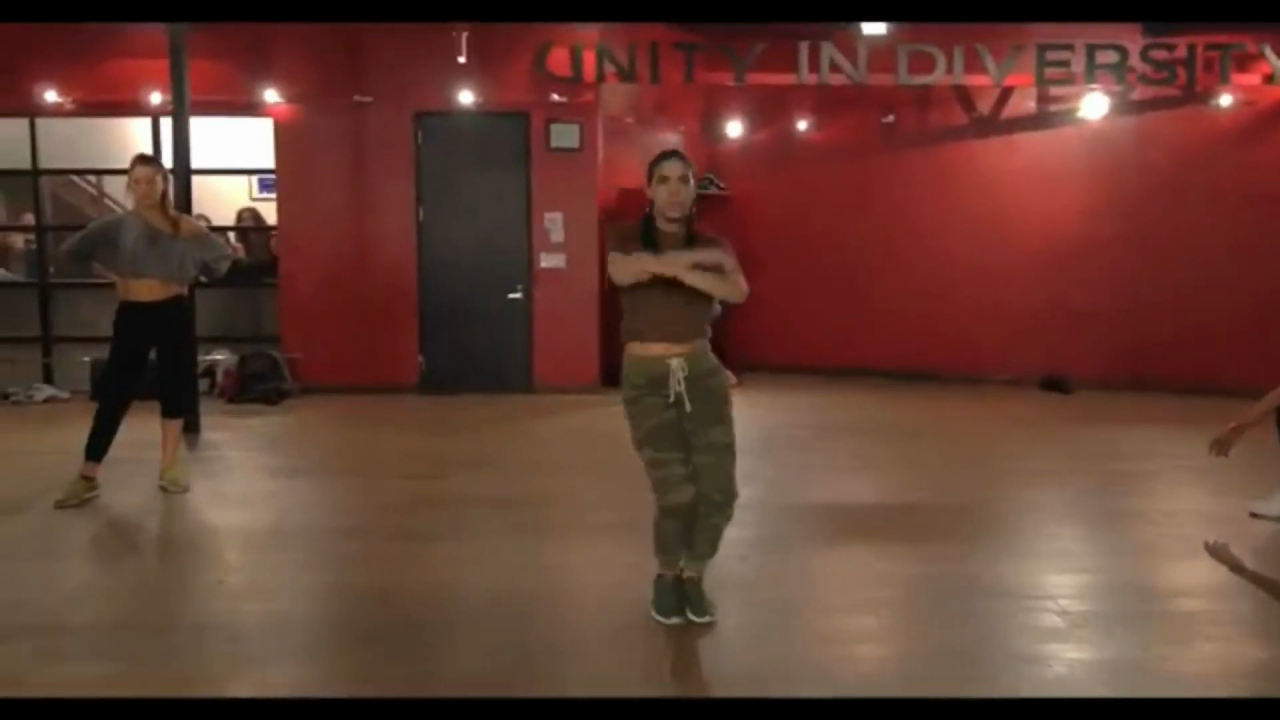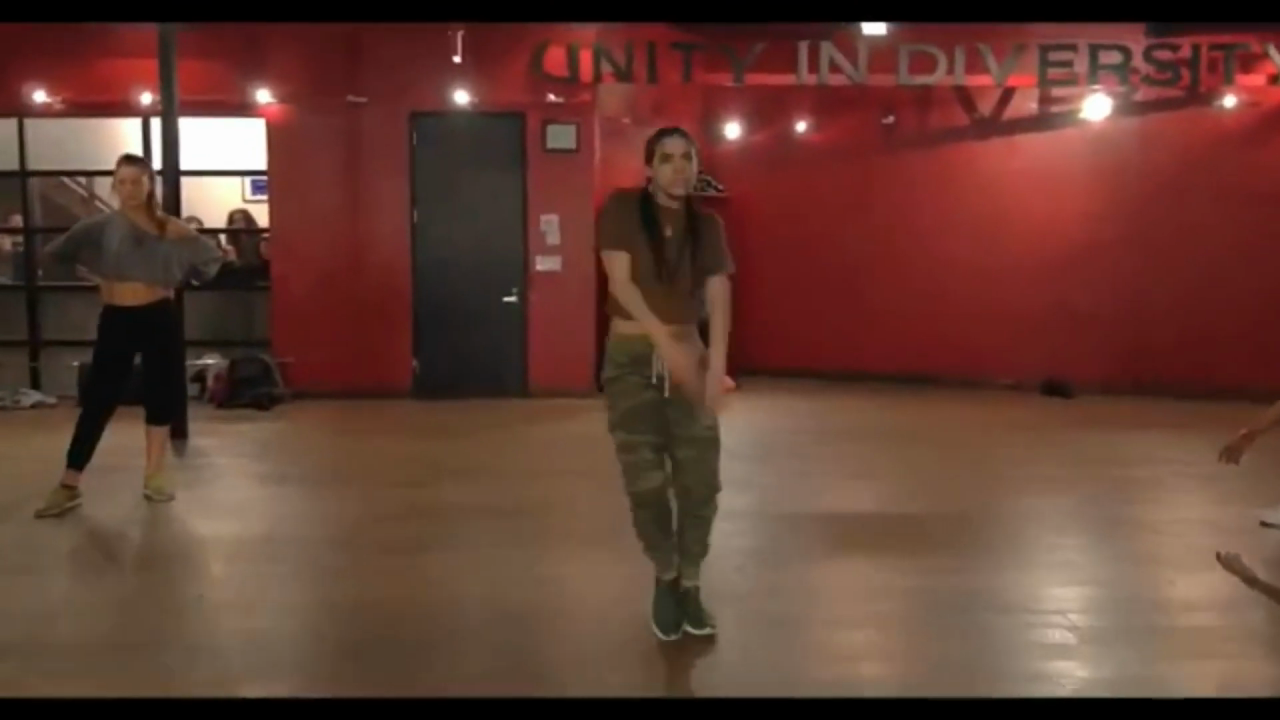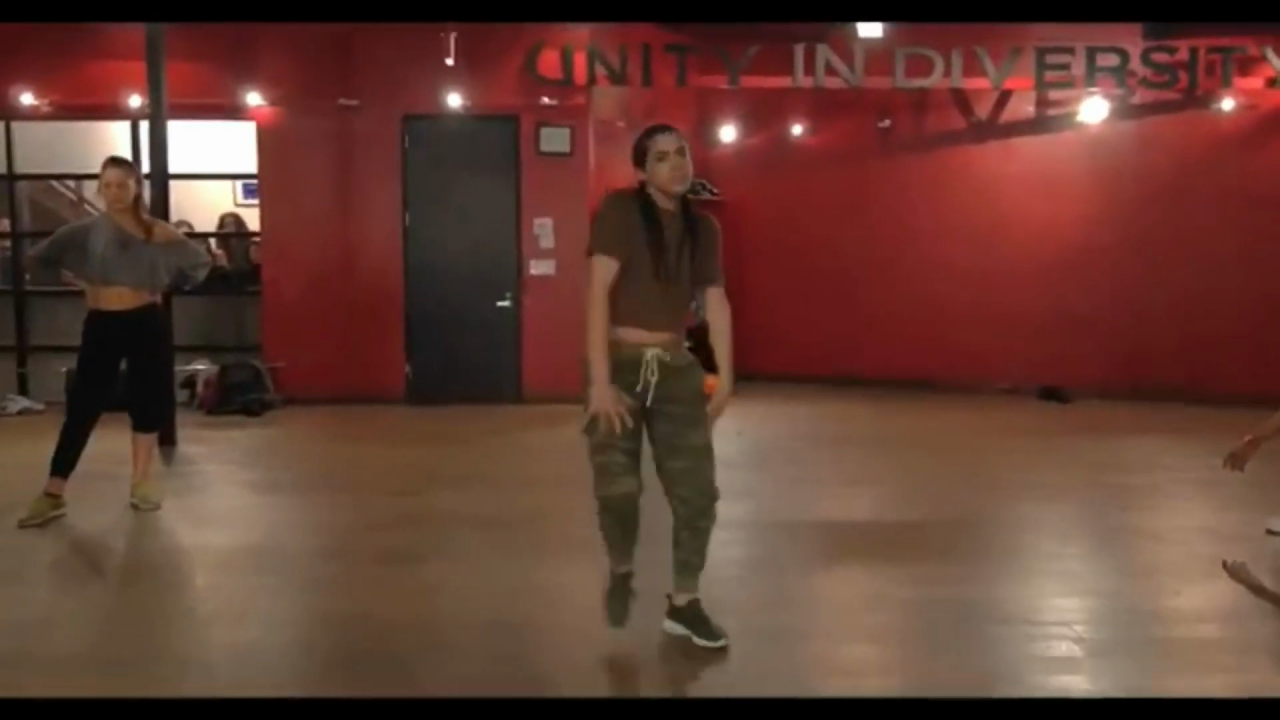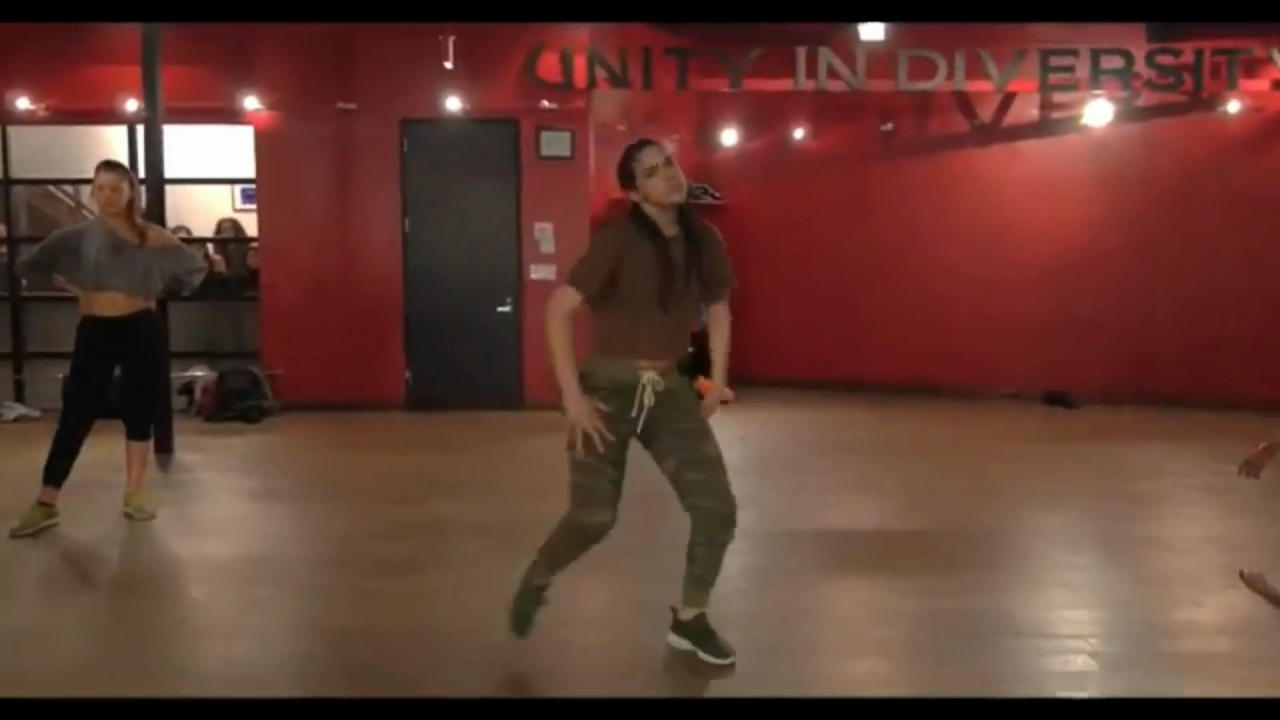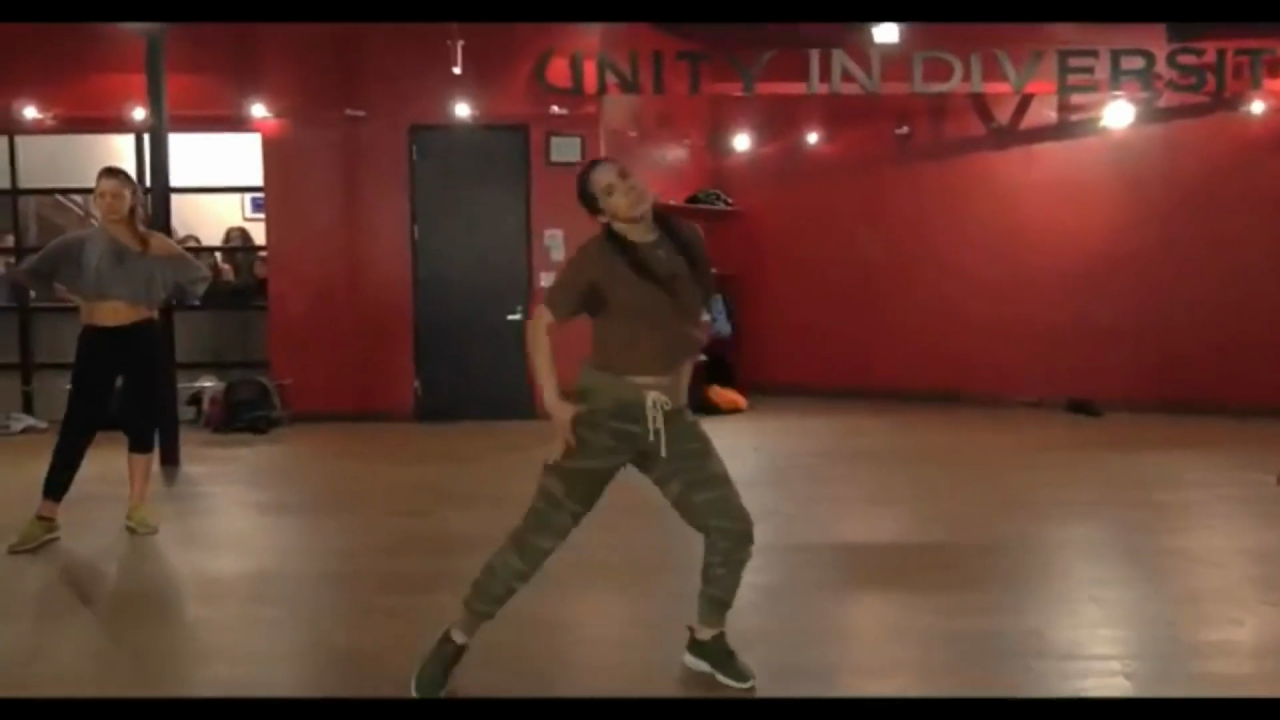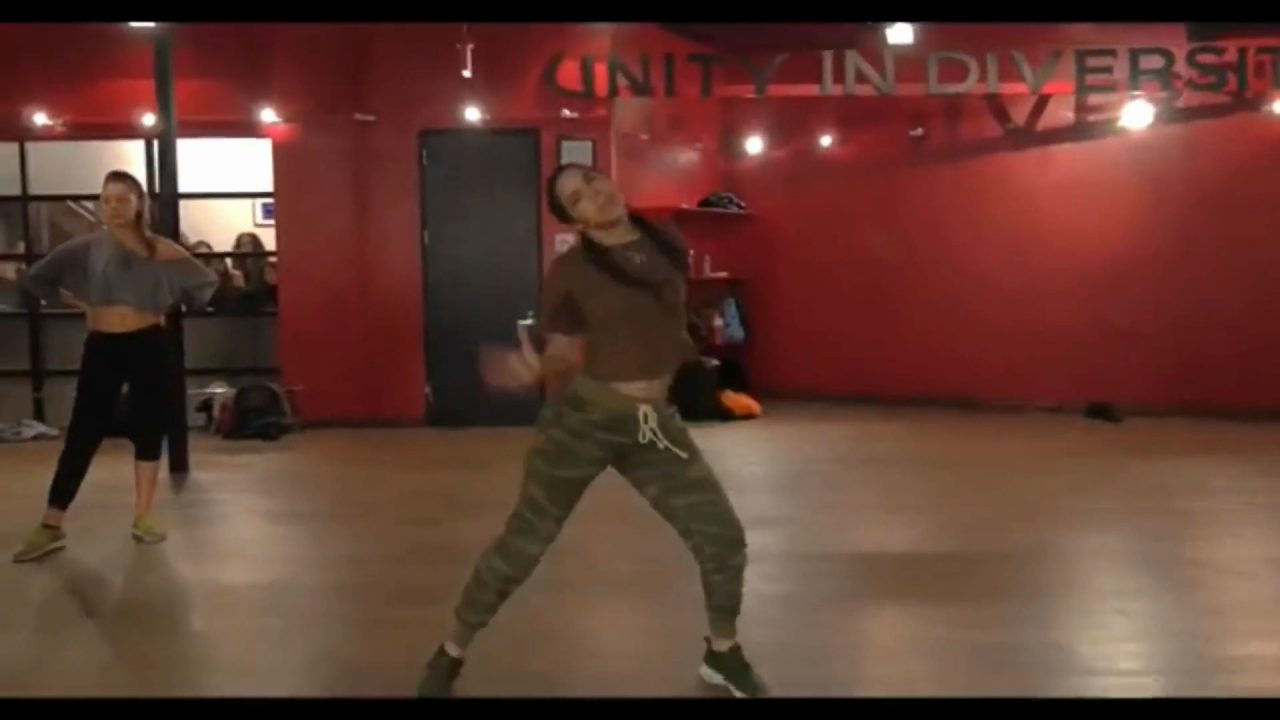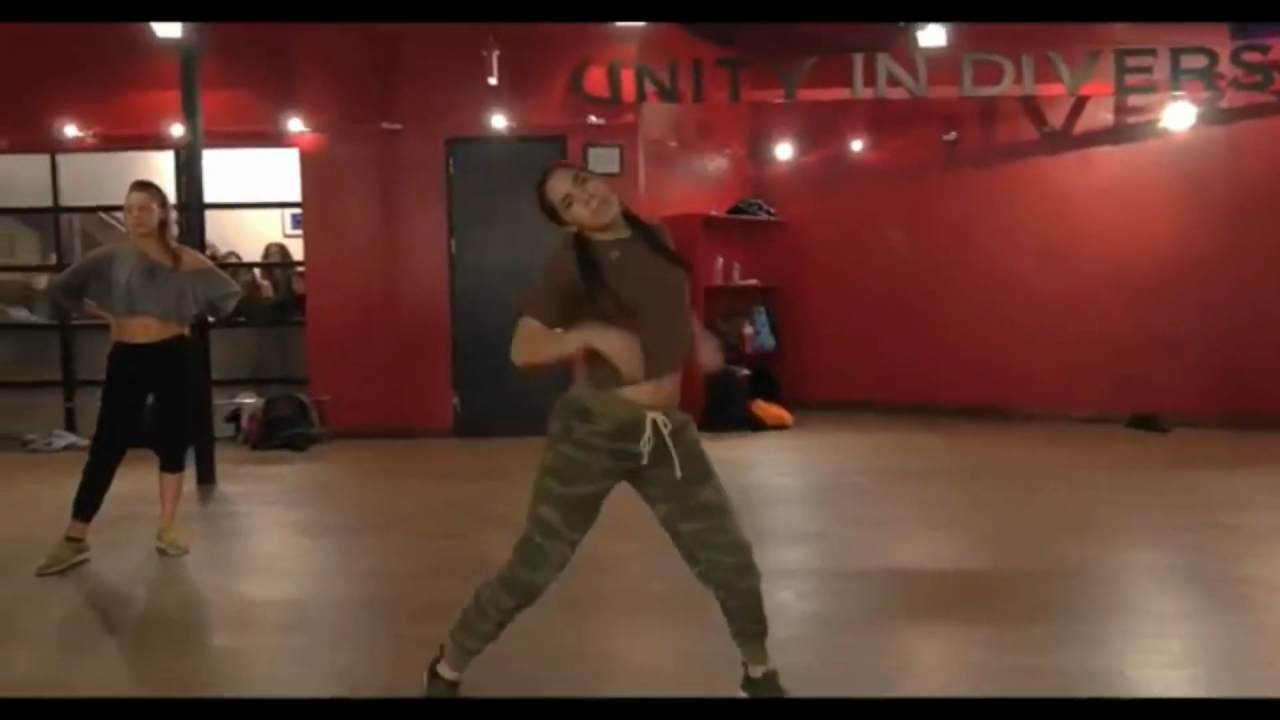
dt=0.1s
person 1, frame 1
left shoulder: (711, 245)
right shoulder: (628, 235)
left elbow: (737, 292)
right elbow: (622, 272)
left wrist: (678, 270)
right wrist: (693, 257)
left hip: (701, 374)
right hip: (647, 379)
left knee: (719, 493)
right knee: (676, 497)
left ankle: (691, 576)
right ankle: (666, 574)
person 1, frame 2
left shoulder: (707, 227)
right shoulder: (622, 209)
left elbow: (720, 298)
right elbow: (620, 280)
left wrist: (716, 367)
right wrist: (661, 338)
left hip: (689, 362)
right hip: (630, 362)
left knee: (700, 486)
right knee: (646, 486)
left ankle: (688, 585)
right ankle: (665, 578)
person 1, frame 3
left shoulder: (704, 227)
right shoulder: (618, 212)
left elbow: (717, 301)
right elbow: (598, 289)
left wrist: (724, 376)
right wrist: (599, 378)
left hip: (674, 365)
right hip: (619, 363)
left knee: (695, 494)
right knee: (617, 491)
left ankle: (684, 603)
right ankle: (621, 570)
person 1, frame 4
left shoulder: (705, 240)
right shoulder: (614, 238)
left elbow: (719, 312)
right elbow: (558, 310)
left wrist: (719, 381)
right wrist: (571, 395)
left hip: (668, 389)
right hip: (607, 386)
left knee: (717, 509)
right knee: (593, 519)
left ankle: (689, 619)
right ankle: (537, 580)
person 1, frame 5
left shoulder: (687, 239)
right shoulder: (594, 258)
right elbow: (541, 321)
right wrist: (551, 399)
left hip: (668, 414)
right hip: (604, 409)
left knee: (733, 529)
right knee: (539, 536)
left ankle: (705, 640)
right ankle: (457, 638)
person 1, frame 6
left shoulder: (665, 243)
right shoulder: (572, 269)
right elbow: (561, 351)
left wrist: (672, 345)
right wrist: (533, 371)
left hip: (655, 421)
right hip: (587, 414)
left knee: (723, 536)
right knee: (522, 544)
left ankle: (722, 650)
right ankle: (453, 651)
person 1, frame 7
left shoulder: (651, 241)
right shoulder: (568, 266)
right elbow: (523, 349)
left wrist: (699, 339)
right wrist: (593, 334)
left hip: (666, 430)
right hip: (594, 428)
left knee: (730, 562)
right knee: (530, 571)
person 2, frame 1
left shoulder: (184, 227)
right shoulder: (117, 224)
left elbow: (222, 254)
right elbow: (71, 251)
left wrist: (190, 277)
right wrist: (109, 274)
left hip: (173, 313)
right hip: (132, 315)
left knee: (176, 389)
right knee: (114, 394)
left ankle: (169, 468)
right ankle: (87, 477)
person 2, frame 2
left shoulder: (171, 229)
right shoulder: (102, 226)
left elbow: (211, 257)
right elbow: (55, 254)
left wrist: (177, 281)
right wrist: (94, 277)
left hip: (160, 317)
right hip: (117, 319)
left knee: (162, 395)
right knee: (98, 399)
left ankle: (154, 476)
right ankle: (69, 485)
person 2, frame 3
left shoulder: (158, 232)
right shoulder: (86, 229)
left elbow: (199, 261)
right elbow: (38, 257)
left wrist: (164, 286)
right wrist: (79, 281)
left hip: (146, 323)
right hip: (102, 325)
left knee: (148, 402)
right knee: (83, 408)
left ankle: (140, 485)
right ankle: (53, 494)
person 2, frame 4
left shoulder: (152, 237)
right shoulder: (80, 234)
left elbow: (194, 267)
right elbow: (30, 264)
left wrist: (158, 292)
right wrist: (71, 286)
left hip: (140, 329)
right hip: (95, 331)
left knee: (140, 410)
right knee: (76, 415)
left ankle: (134, 494)
right ankle: (46, 503)
person 2, frame 5
left shoulder: (154, 244)
right shoulder: (80, 242)
left elbow: (198, 275)
right elbow: (29, 271)
left wrist: (161, 300)
right wrist: (70, 295)
left hip: (142, 338)
right hip: (96, 340)
left knee: (142, 423)
right knee: (77, 427)
left ankle: (136, 508)
right ankle: (46, 518)
person 2, frame 6
left shoulder: (161, 250)
right shoulder: (87, 247)
left elbow: (205, 281)
right elbow: (35, 278)
left wrist: (168, 306)
right wrist: (75, 301)
left hip: (148, 345)
right hip: (102, 347)
left knee: (149, 430)
right knee: (83, 434)
left ankle: (143, 516)
right ankle: (51, 526)
person 2, frame 7
left shoulder: (185, 260)
right shoulder: (110, 257)
left elbow: (229, 291)
right elbow: (60, 287)
left wrist: (193, 317)
right wrist: (99, 312)
left hip: (172, 355)
right hip: (126, 357)
left knee: (173, 442)
right knee: (107, 447)
left ankle: (166, 529)
right ankle: (75, 539)
